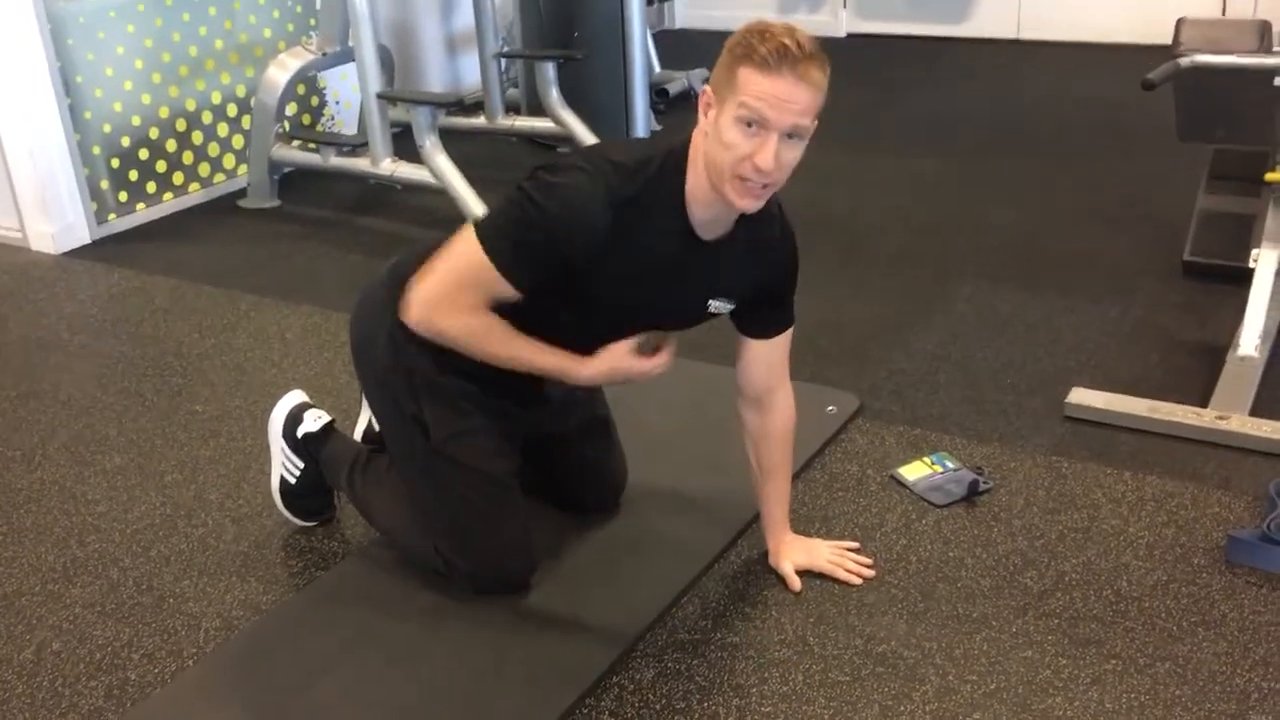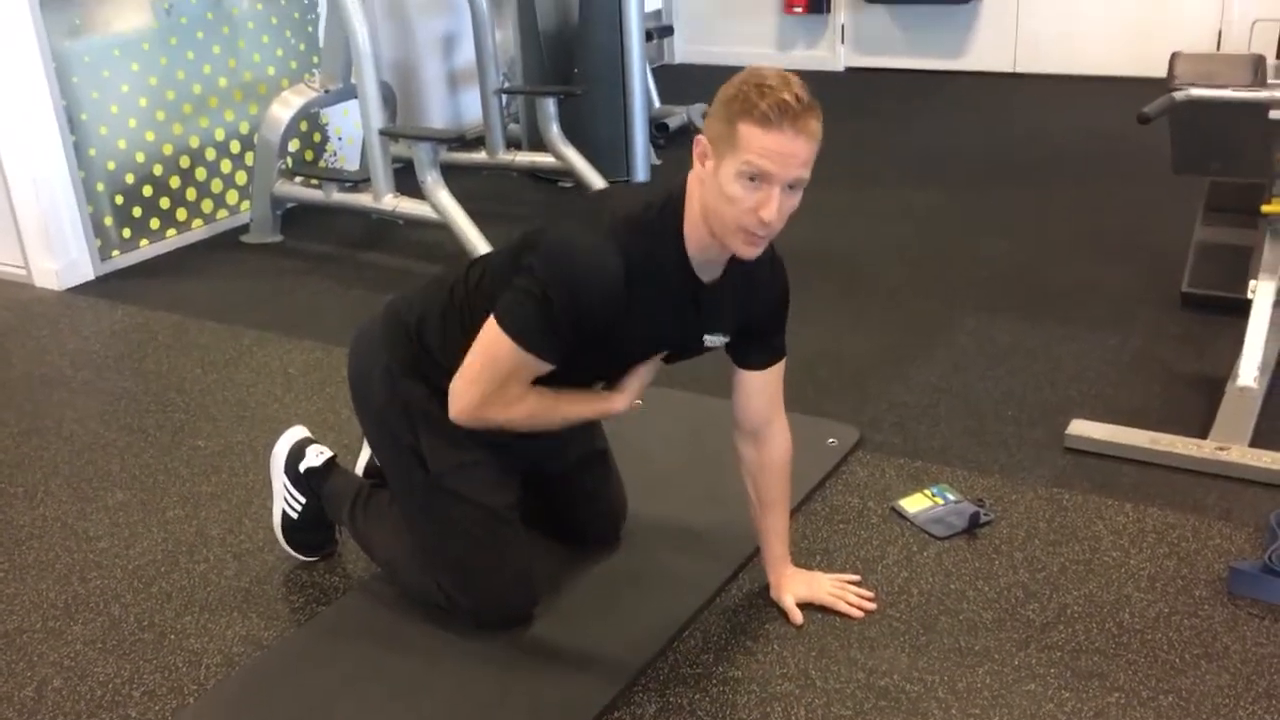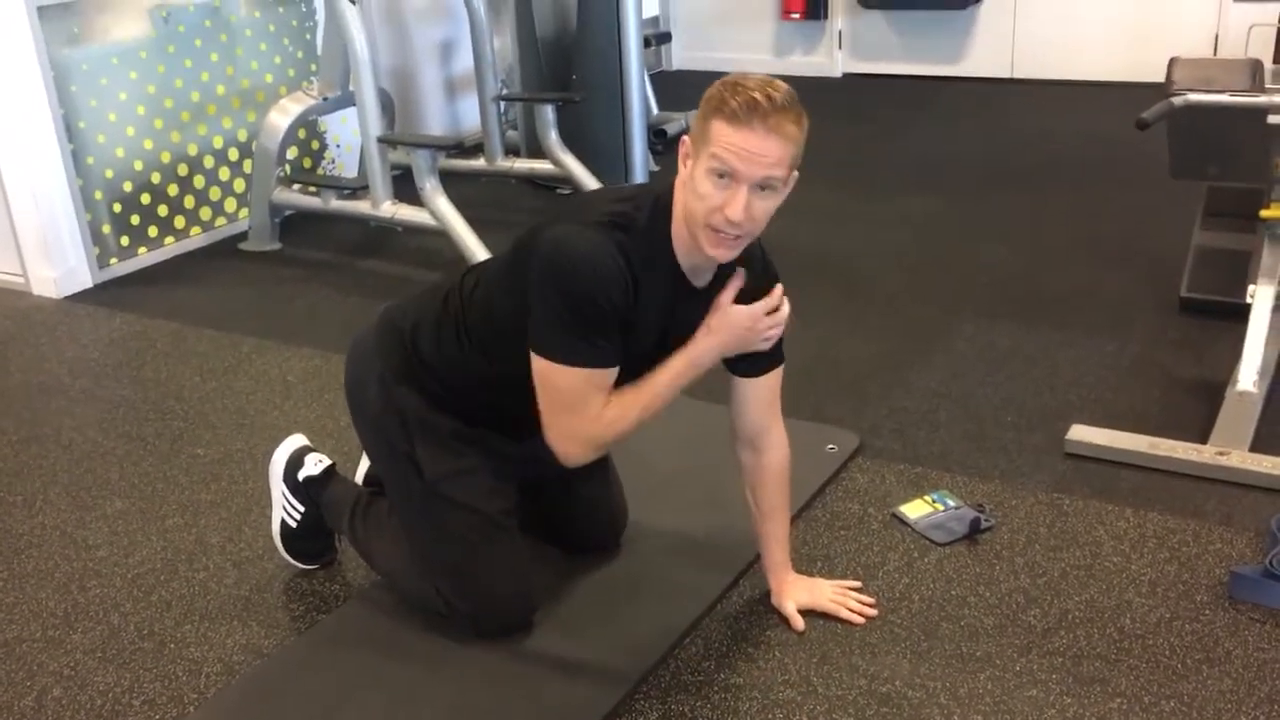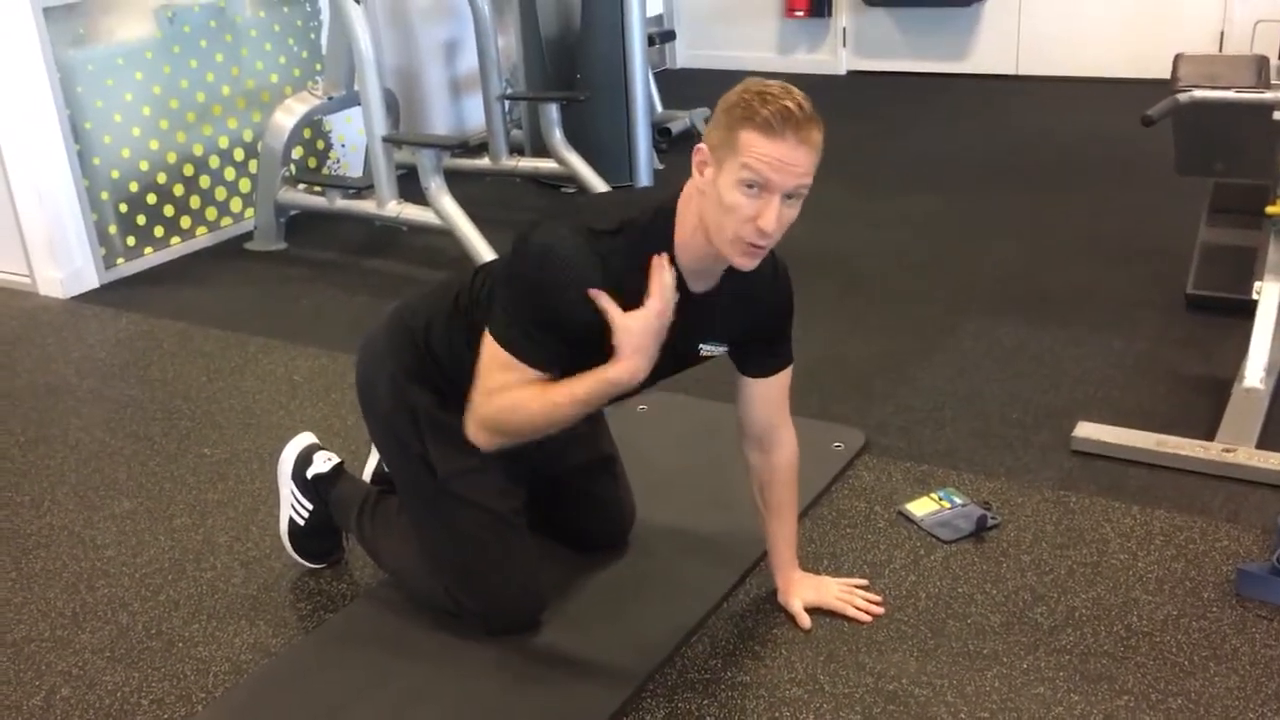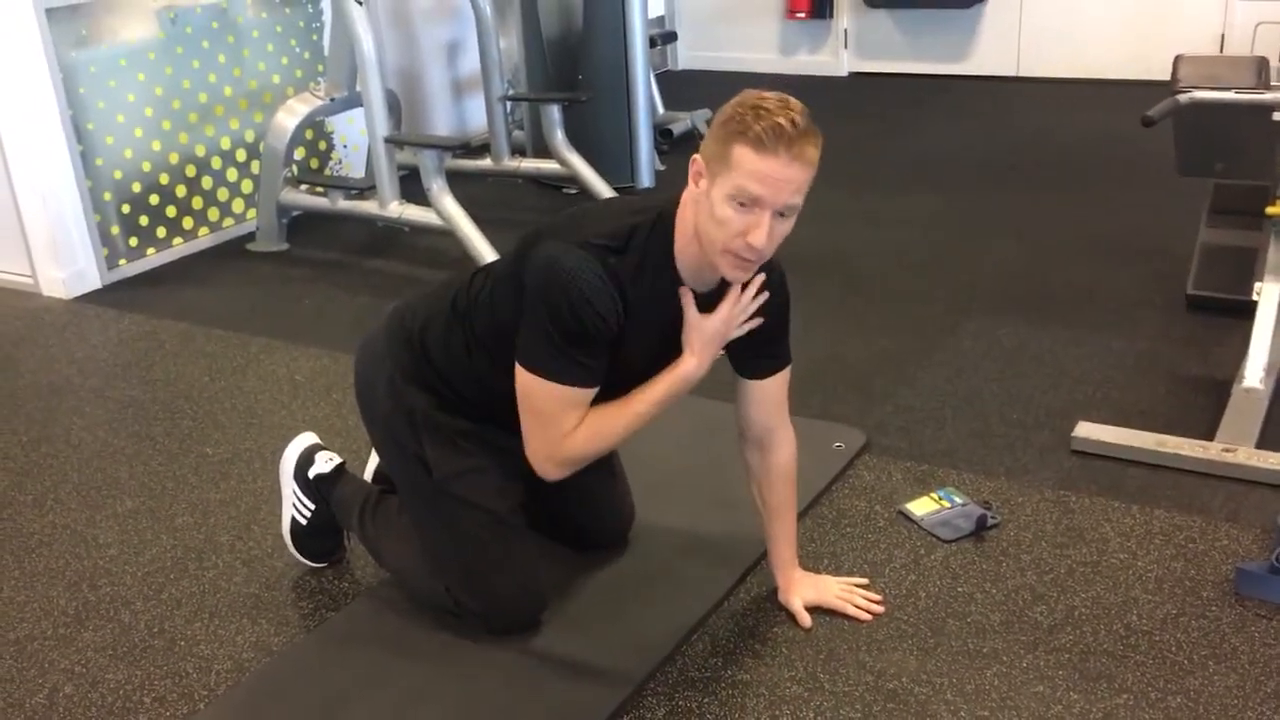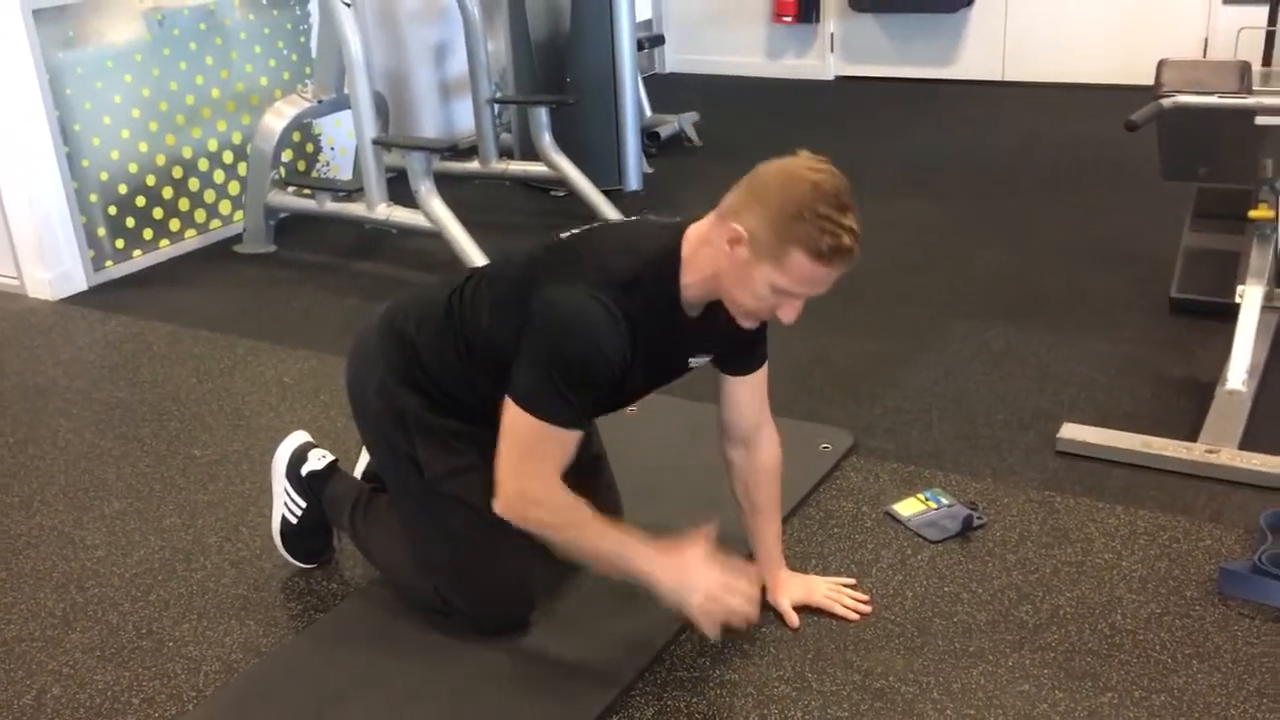
dt=0.4s
person 1, frame 1
left shoulder: (767, 244)
right shoulder: (590, 198)
left elbow: (765, 394)
right elbow: (432, 307)
left wrist: (781, 536)
right wrist: (584, 370)
left hip: (531, 344)
right hip: (422, 344)
left knee: (596, 495)
right knee: (494, 564)
left ankle: (402, 428)
right ankle: (320, 449)
person 1, frame 2
left shoulder: (759, 279)
right shoulder: (593, 256)
left elbow: (760, 427)
right elbow: (473, 401)
left wrist: (781, 568)
right wrist: (612, 401)
left hip: (525, 379)
right hip: (413, 371)
left knee: (597, 527)
right knee: (497, 598)
right ankle: (321, 483)
person 1, frame 3
left shoulder: (750, 278)
right shoulder: (587, 255)
left elbow: (759, 434)
right elbow: (574, 440)
left wrist: (782, 576)
right wrist: (705, 348)
left hip: (513, 390)
right hip: (413, 384)
left knee: (597, 533)
right knee: (497, 605)
right ankle: (321, 491)
person 1, frame 4
left shoulder: (762, 284)
right shoulder: (572, 260)
left elbow: (768, 435)
right elbow: (487, 421)
left wrist: (788, 574)
right wrist: (625, 370)
left hip: (533, 380)
right hip: (424, 379)
left knee: (605, 532)
right knee: (504, 603)
right ankle: (329, 488)
person 1, frame 5
left shoulder: (756, 285)
right shoulder: (580, 270)
left elbow: (767, 435)
right elbow: (555, 454)
left wrist: (788, 573)
right wrist: (692, 363)
left hip: (521, 385)
right hip: (420, 383)
left knee: (603, 531)
right knee: (506, 601)
right ankle: (332, 487)
person 1, frame 6
left shoulder: (744, 289)
right shoulder: (589, 311)
left elbow: (751, 436)
right elbow: (522, 494)
left wrist: (775, 571)
right wrist: (662, 567)
left hip: (503, 381)
right hip: (411, 383)
left knee: (595, 524)
right knee: (496, 602)
left ankle: (415, 477)
right ankle: (322, 486)
